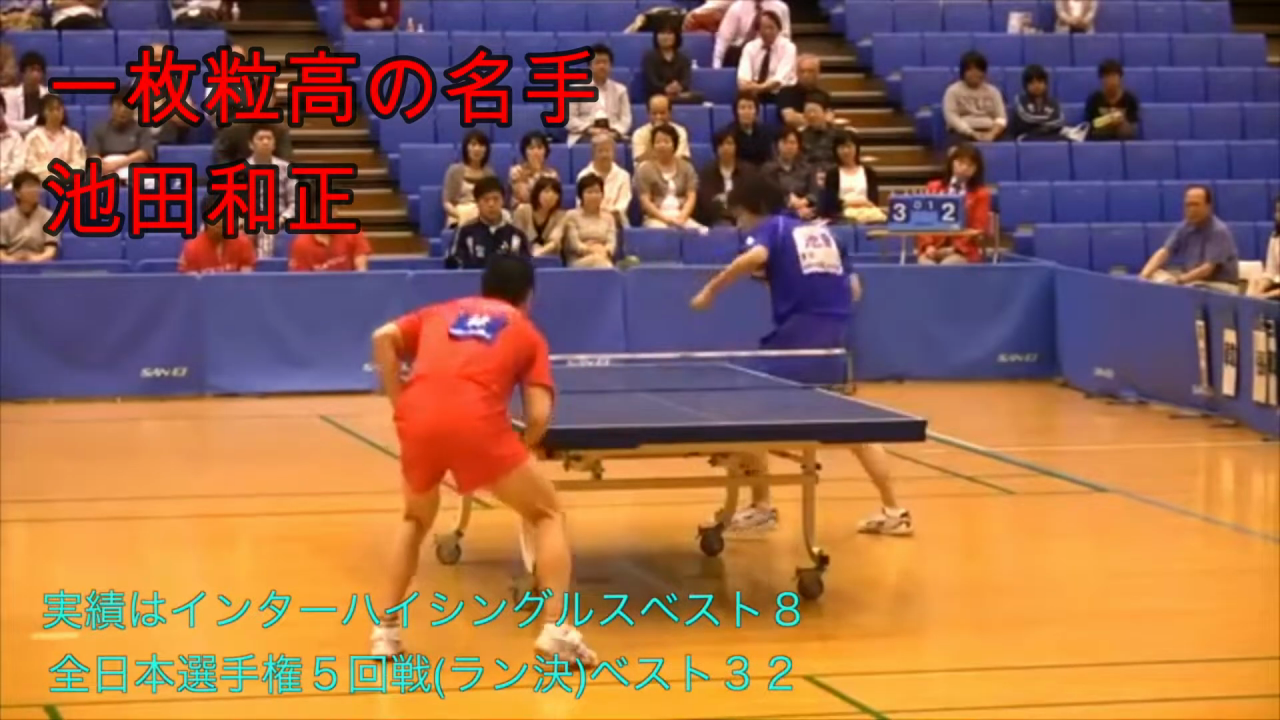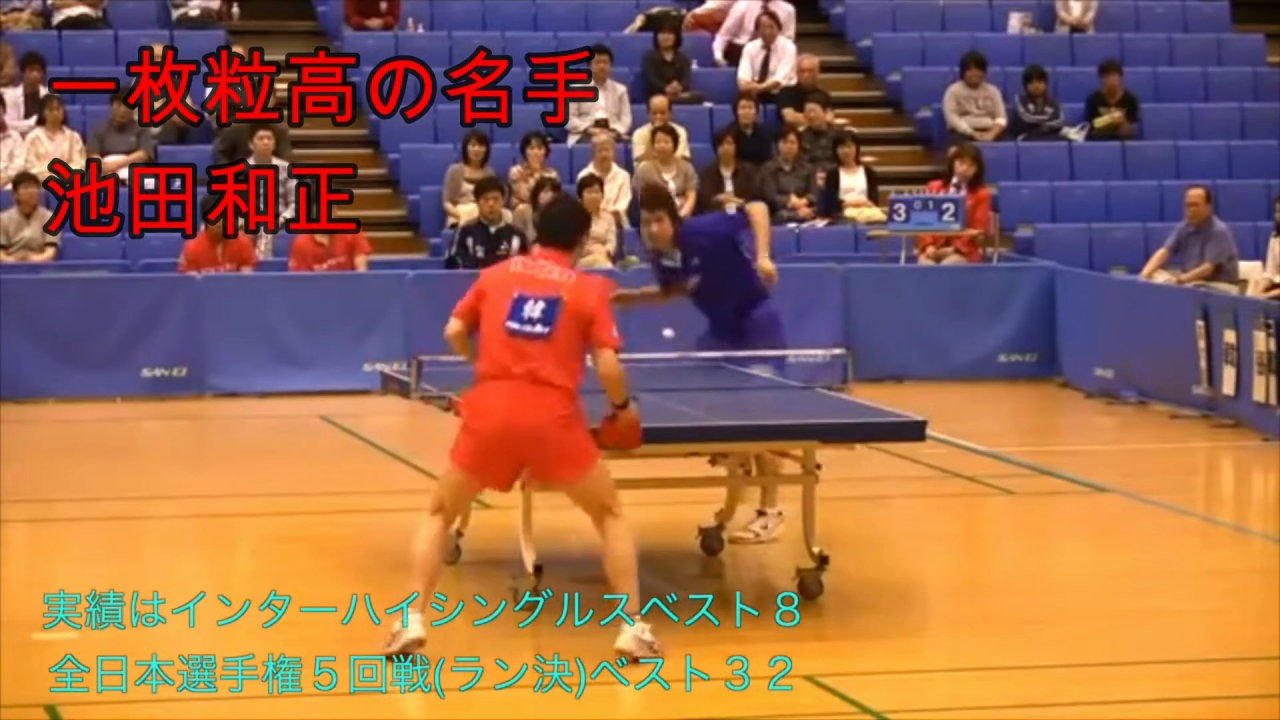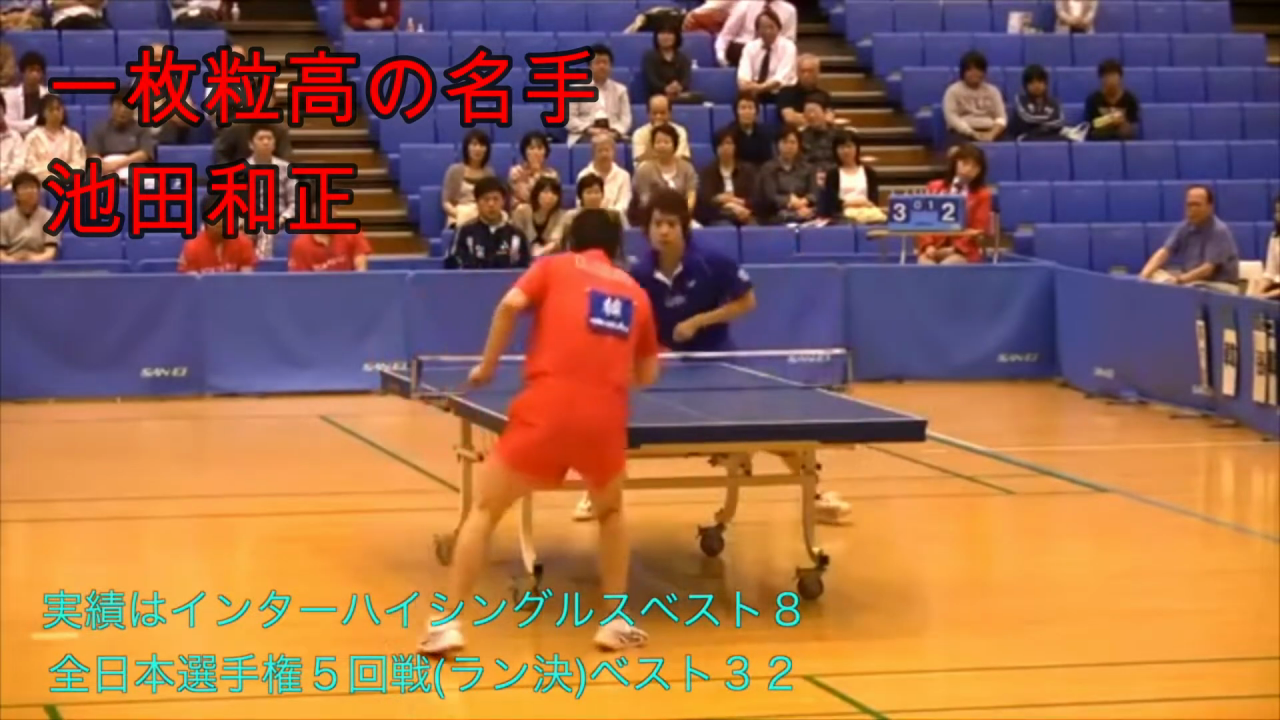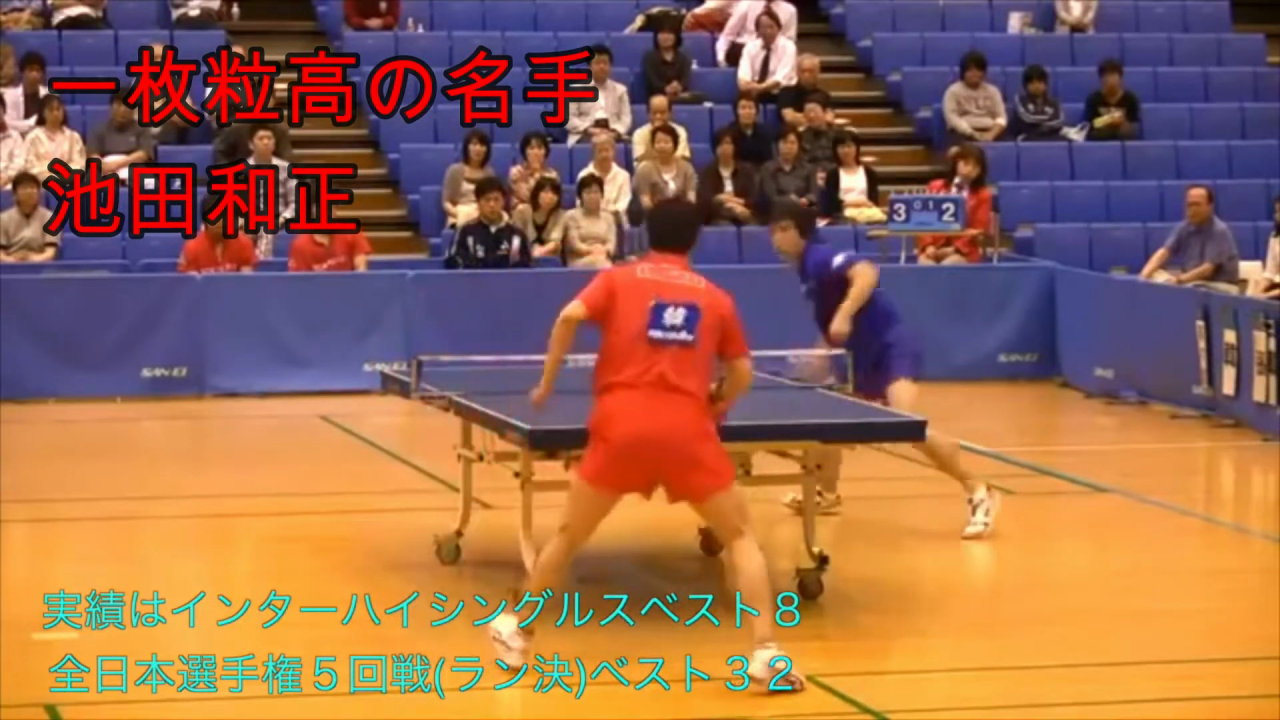
dt=0.5s
person 1, frame 1
left shoulder: (441, 313)
right shoulder: (528, 333)
left elbow: (383, 339)
right elbow: (539, 415)
left wrist: (399, 401)
right wrist: (523, 447)
left hip: (418, 415)
right hip: (476, 420)
left knee: (416, 519)
right knee: (548, 515)
left ankle: (386, 632)
right ankle: (557, 630)
person 1, frame 2
left shoulder: (495, 275)
right shoulder: (590, 291)
left elbow: (454, 333)
right elbow: (608, 369)
right wrist: (623, 406)
left hip: (489, 412)
right hip: (553, 418)
left knee: (439, 514)
right knee: (610, 514)
left ankle: (412, 620)
right ankle: (632, 627)
person 1, frame 3
left shoulder: (553, 267)
right shoulder: (638, 294)
left elbow: (511, 304)
right elbow: (648, 373)
left wrist: (487, 363)
left hip: (545, 409)
right hip: (605, 419)
left knee: (484, 511)
right knee: (611, 513)
left ankle: (448, 623)
right ankle: (616, 621)
person 1, frame 4
left shoulder: (618, 278)
right shoulder: (717, 298)
left elbow: (569, 317)
right elbow: (741, 377)
left wrist: (546, 385)
right wrist: (716, 404)
left hip: (620, 424)
right hip: (687, 428)
left knee: (570, 533)
right knee: (739, 537)
left ankle: (515, 633)
right ankle: (765, 652)
person 2, frame 1
left shoulder: (770, 229)
right shoulder: (820, 231)
left elbow: (756, 257)
right elbow: (854, 290)
left wrist: (710, 289)
left hip: (799, 333)
right hip: (837, 335)
left ankle: (761, 504)
right ankle: (892, 511)
person 2, frame 2
left shoulder: (705, 230)
right shoulder: (659, 257)
left elbow: (757, 209)
right elbow: (671, 290)
left wrist: (763, 256)
right wrist: (624, 296)
left hip: (757, 325)
right hip: (723, 331)
left ankle: (769, 510)
person 2, frame 3
left shoulder: (711, 261)
right shoulder: (638, 276)
left elbow: (748, 301)
right elbow: (636, 325)
left wrist: (698, 323)
left hip: (716, 354)
right hip: (669, 360)
left knee: (773, 416)
right knee: (626, 424)
left ankle: (813, 495)
right ankle: (596, 493)
person 2, frame 4
left shoulder: (822, 259)
right shoulder: (812, 269)
left elbow: (868, 274)
left wrist: (844, 315)
left hip: (890, 348)
right hip: (865, 358)
left ankle: (979, 495)
right ankle: (828, 493)
